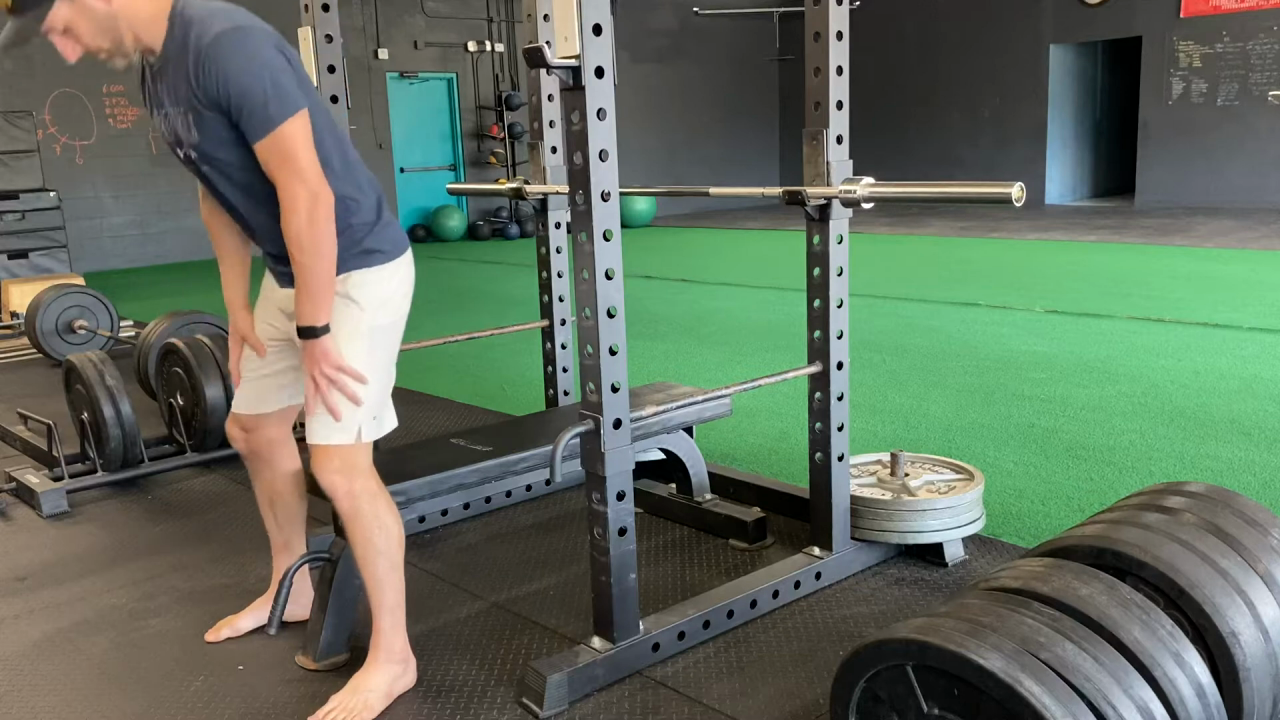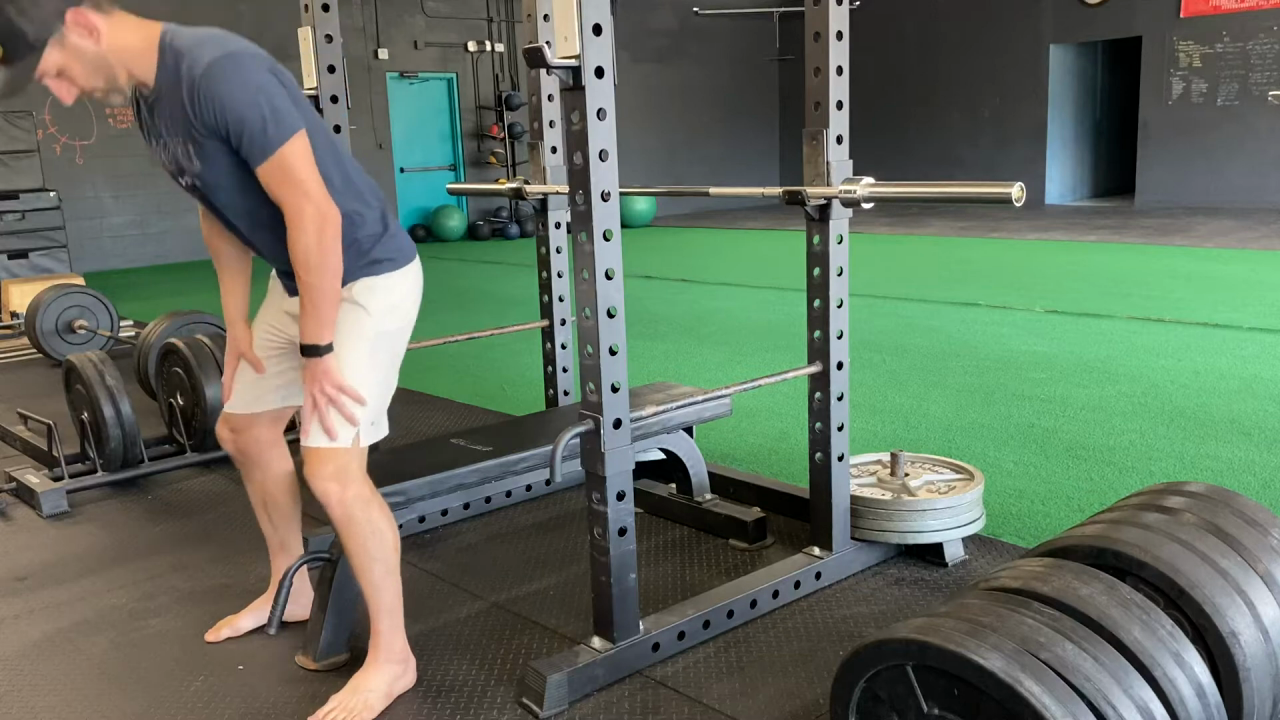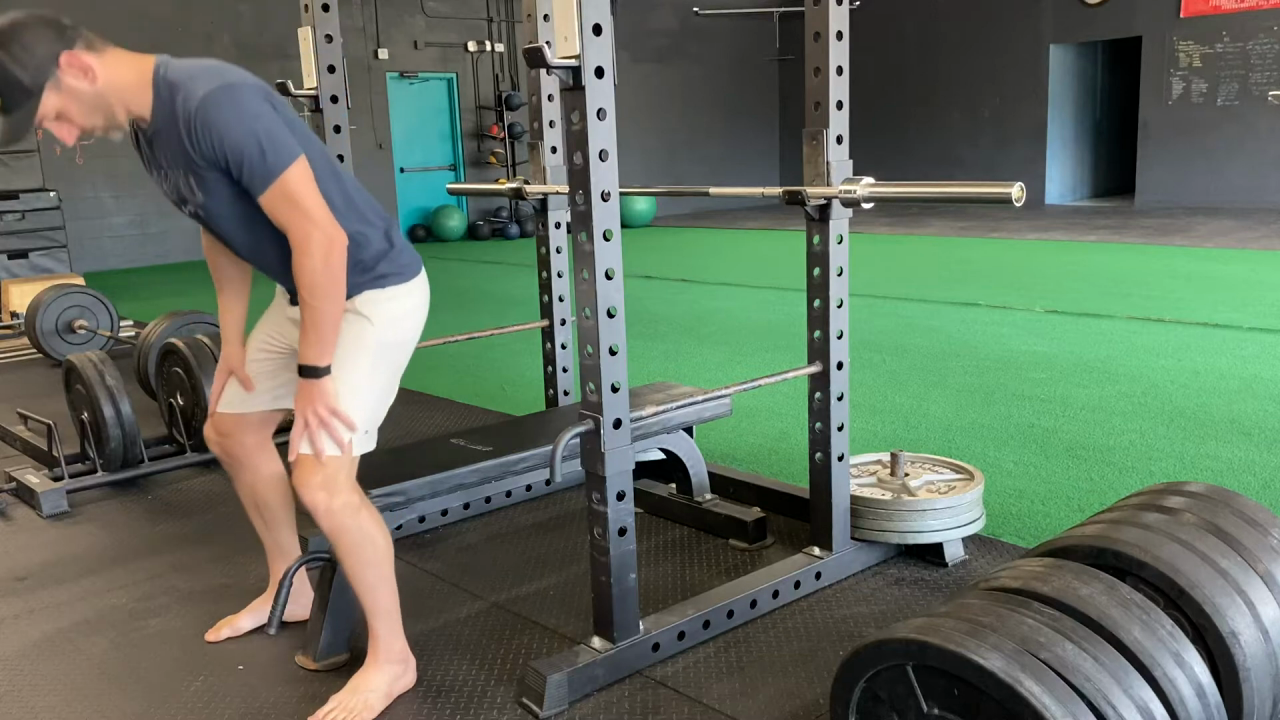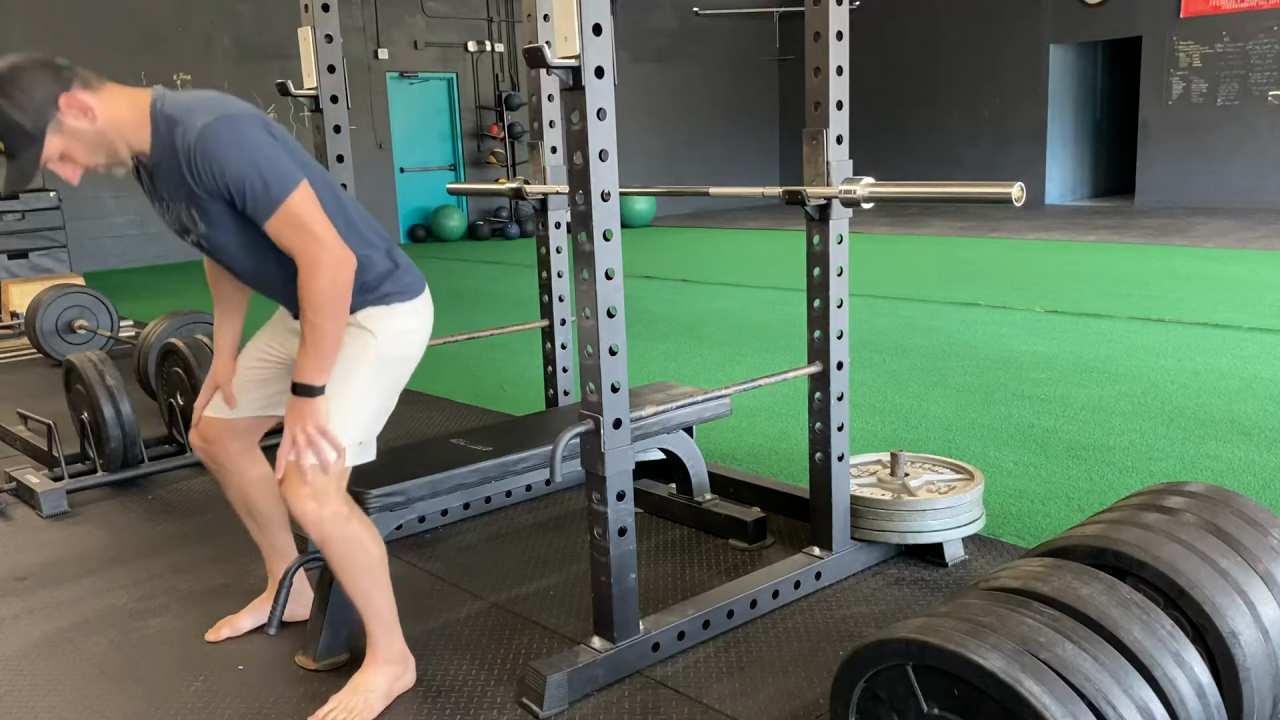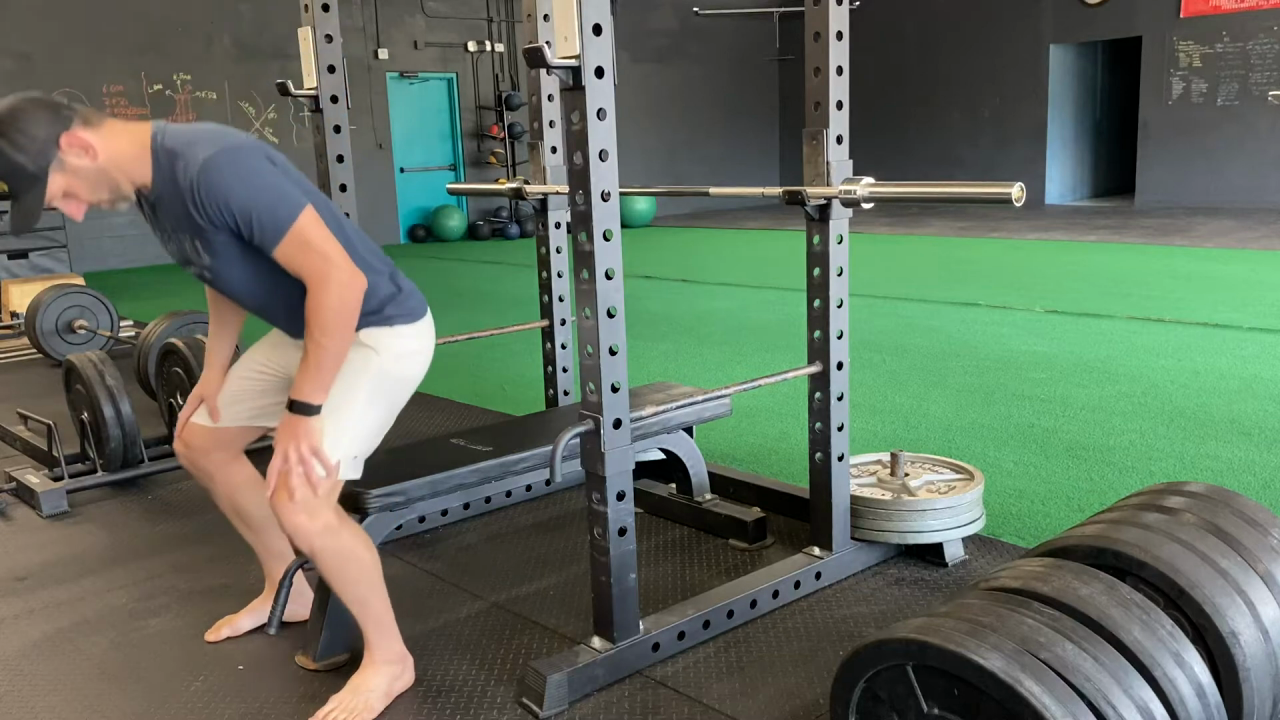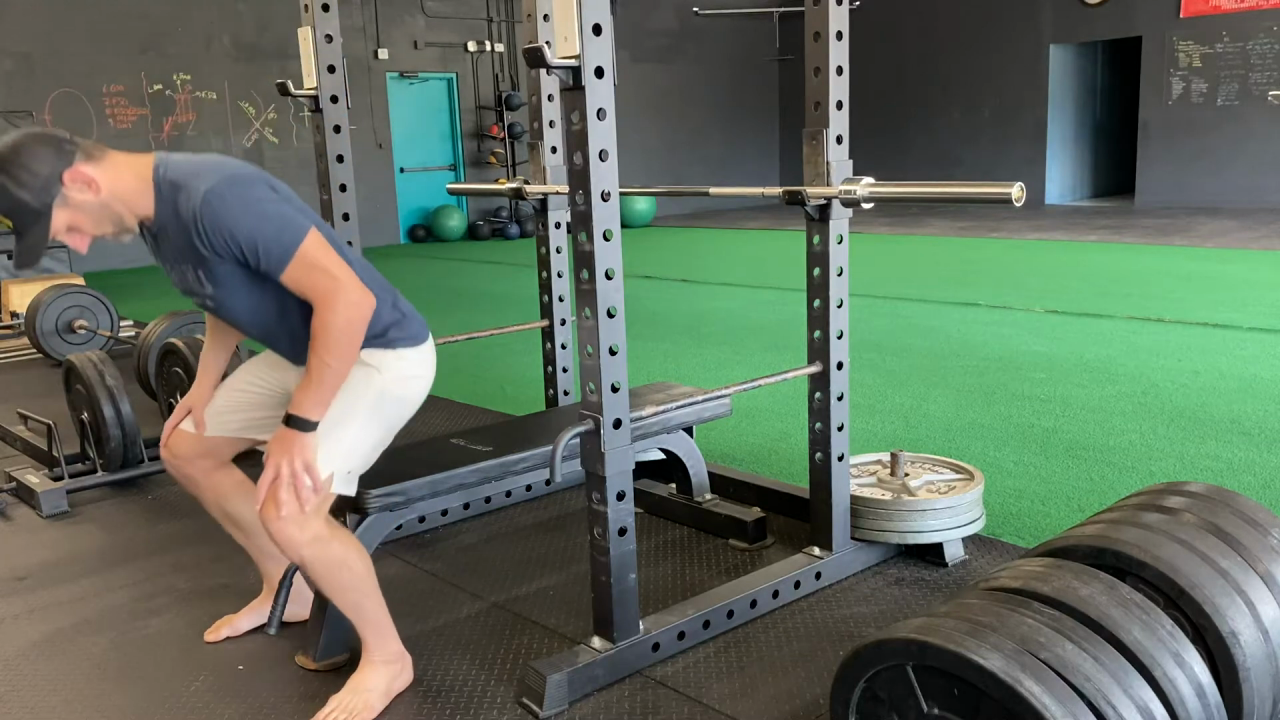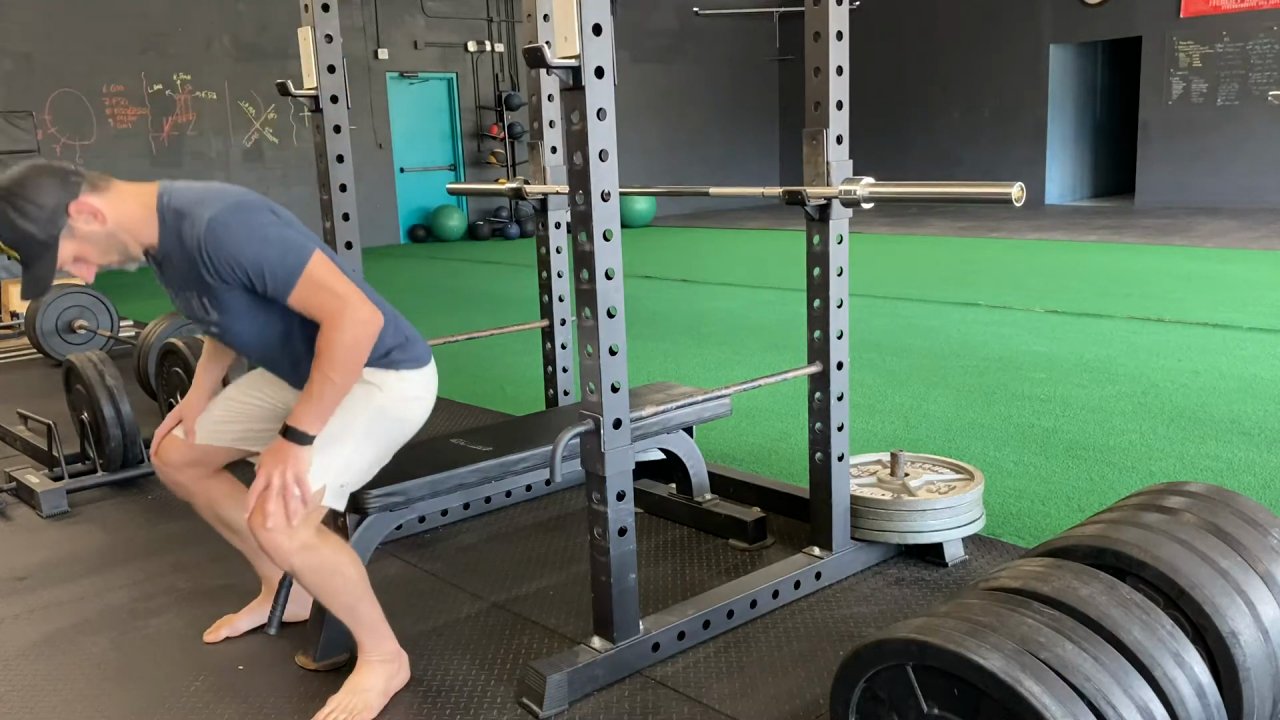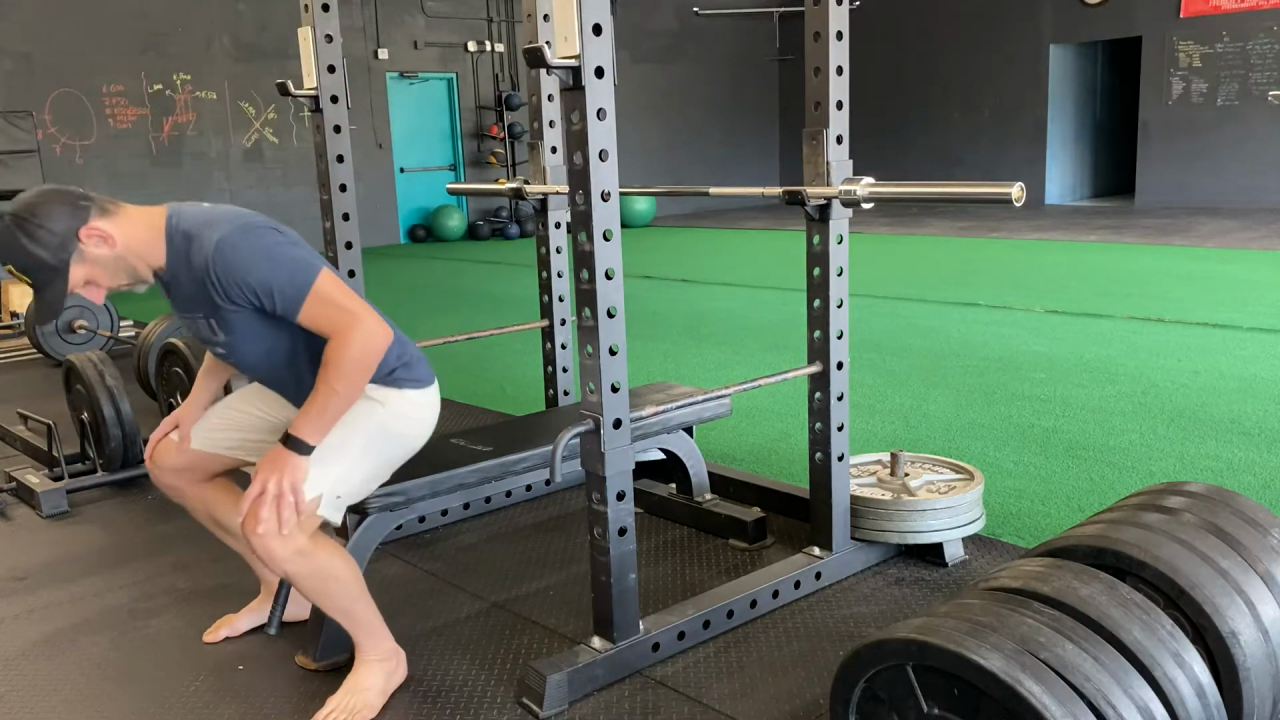
dt=0.1s
person 1, frame 1
right shoulder: (152, 62)
left elbow: (309, 192)
left wrist: (315, 330)
right wrist: (237, 306)
left hip: (357, 268)
right hip: (289, 272)
left knee: (339, 463)
right knee: (254, 431)
left ankle: (391, 657)
right ankle: (290, 589)
person 1, frame 2
left shoulder: (217, 71)
right shoulder: (147, 96)
left elbow: (314, 210)
left wrist: (317, 349)
right wrist: (238, 321)
left hip: (371, 276)
right hip: (299, 282)
left knee: (332, 467)
right knee: (244, 430)
left ankle: (392, 657)
right ankle: (291, 588)
person 1, frame 3
left shoulder: (213, 102)
right shoulder: (144, 123)
left elbow: (318, 233)
left wrist: (313, 371)
right wrist: (233, 339)
left hip: (373, 288)
right hip: (304, 291)
left knee: (320, 477)
right knee: (230, 432)
left ankle: (391, 657)
right ankle: (288, 588)
person 1, frame 4
left shoulder: (210, 134)
right shoulder: (146, 152)
left elbow: (329, 257)
left wrist: (307, 391)
right wrist: (226, 355)
left hip: (379, 308)
right hip: (310, 308)
left knee: (306, 485)
right knee: (214, 432)
left ankle: (390, 658)
right ankle: (287, 589)
person 1, frame 5
left shoulder: (213, 166)
right shoulder: (149, 181)
left elbow: (340, 279)
left wrist: (303, 409)
right wrist: (215, 368)
left hip: (379, 329)
right hip: (308, 328)
left knee: (297, 499)
right knee: (199, 441)
left ankle: (388, 658)
right ankle: (286, 591)
person 1, frame 6
left shoulder: (213, 198)
right shoulder: (152, 207)
left elbow: (350, 298)
left wrist: (300, 425)
right wrist: (208, 381)
left hip: (384, 352)
right hip: (307, 350)
left knee: (286, 510)
right knee: (184, 447)
left ankle: (386, 657)
right ankle: (284, 590)
person 1, frame 7
left shoulder: (217, 223)
right shoulder: (157, 230)
left elbow: (356, 316)
left wrist: (297, 438)
right wrist: (201, 393)
left hip: (385, 373)
right hip: (306, 369)
left knee: (277, 519)
right knee: (176, 455)
left ankle: (383, 656)
right ankle: (282, 592)
person 1, frame 8
left shoulder: (225, 245)
right shoulder: (166, 251)
left elbow: (366, 331)
left wrist: (295, 447)
right wrist: (199, 401)
left hip: (386, 393)
left knee: (268, 525)
right knee: (169, 460)
left ankle: (380, 655)
right ankle: (281, 592)
